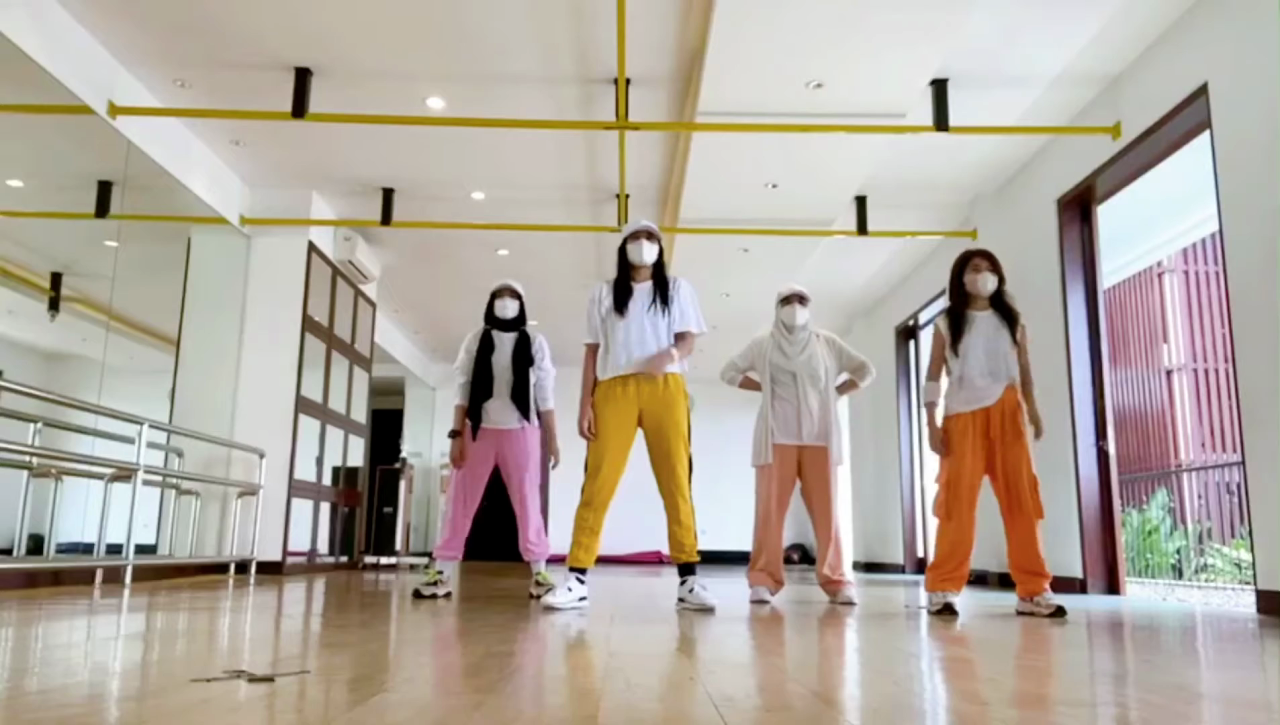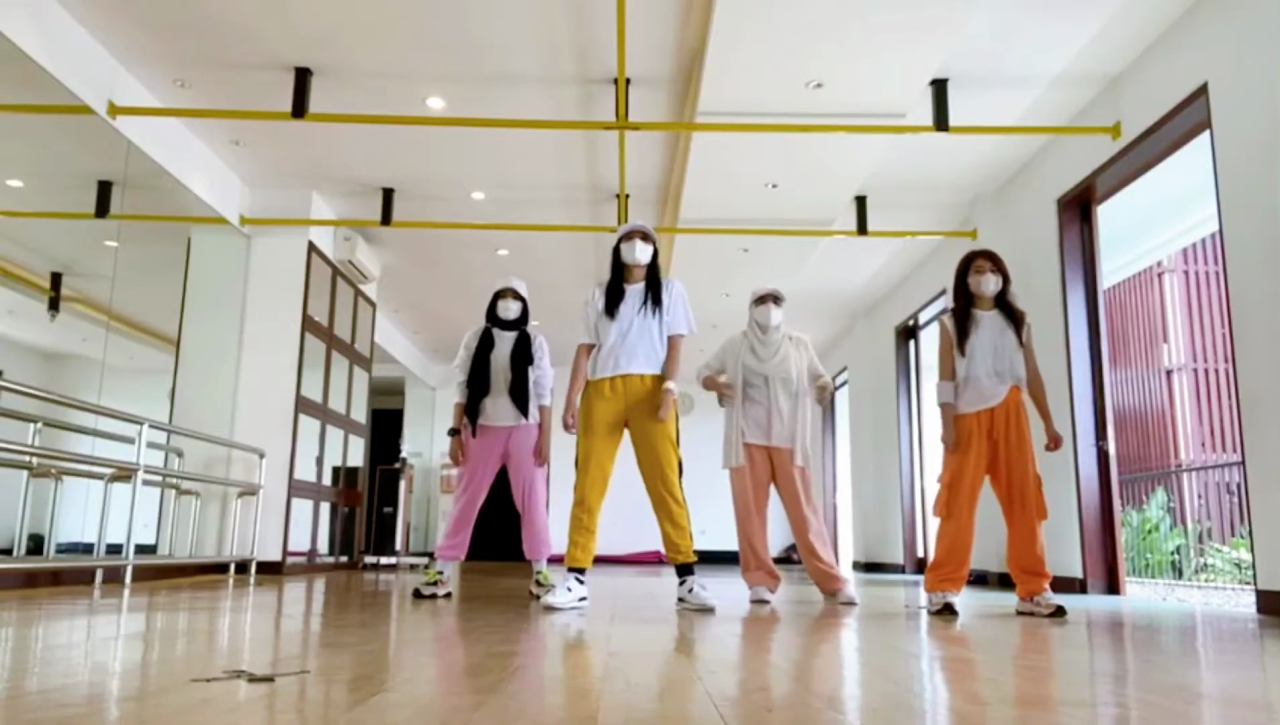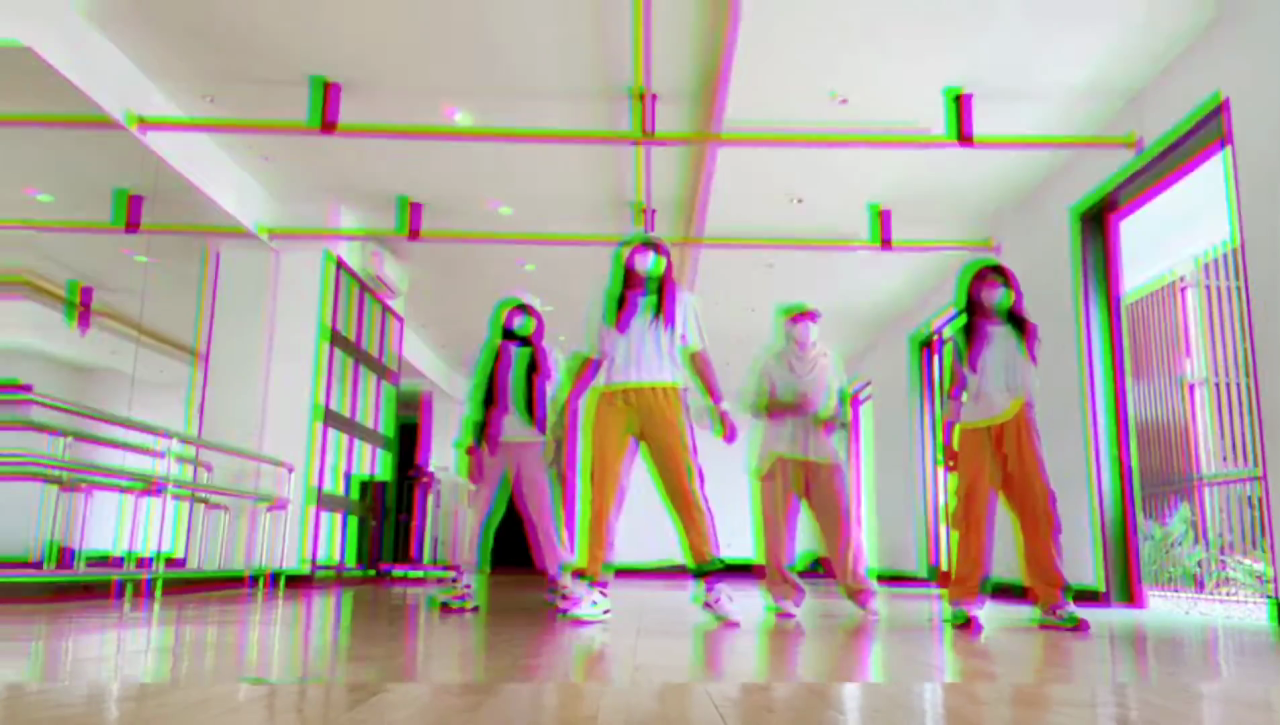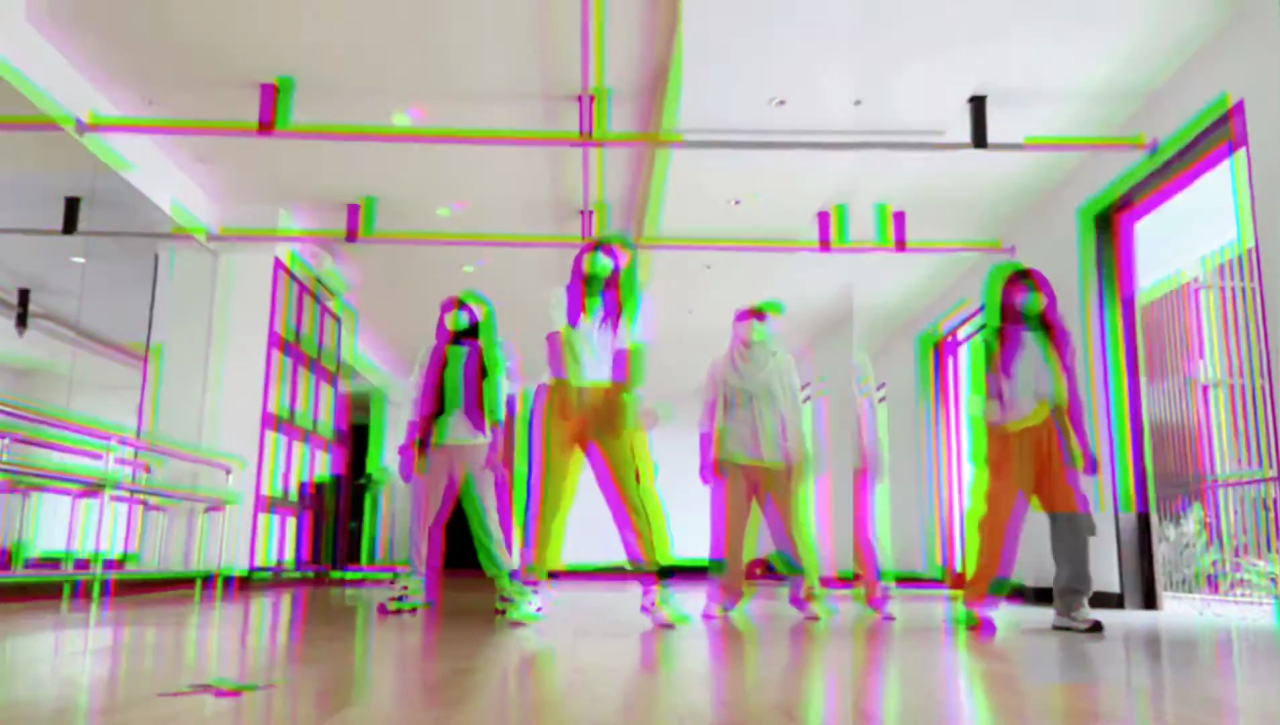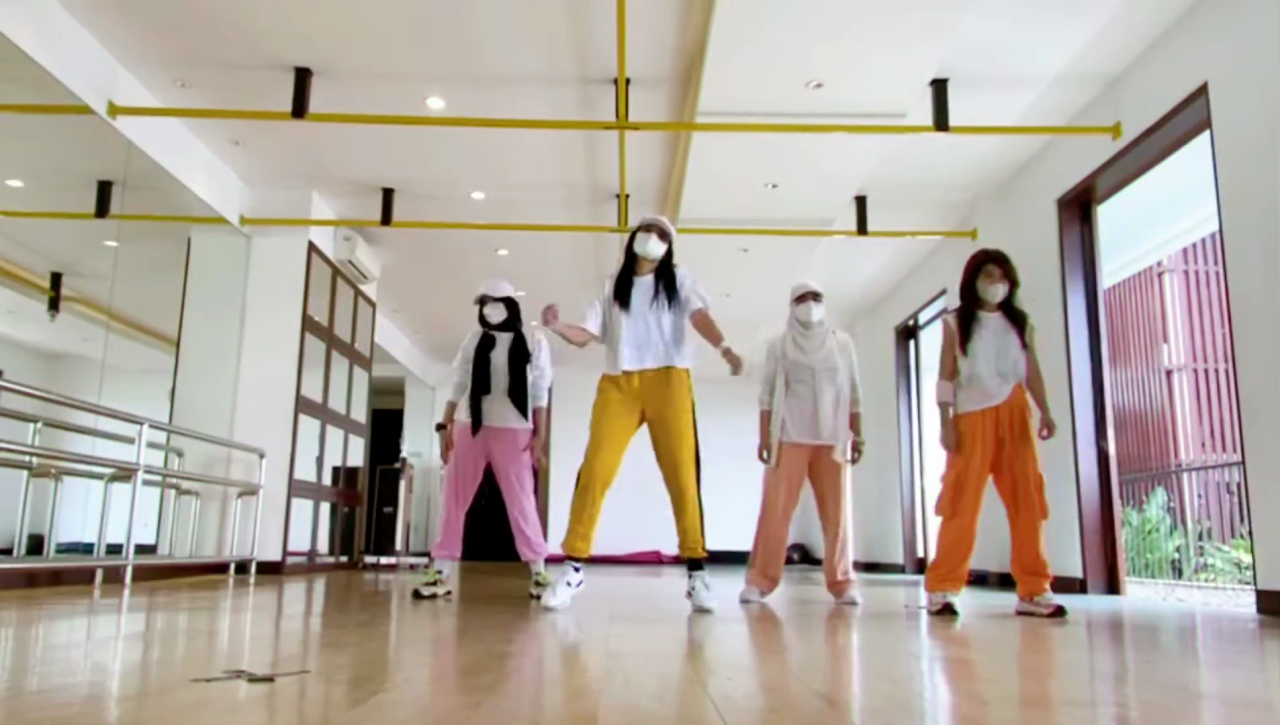
dt=1s
person 1, frame 1
left shoulder: (677, 289)
right shoulder: (605, 293)
left elbow: (687, 340)
right elbow: (592, 351)
left wrist: (665, 356)
right wrist: (585, 403)
left hip: (665, 389)
right hip: (614, 392)
left knee: (676, 482)
right knee: (598, 482)
left ankle: (688, 580)
right ankle: (577, 579)
person 1, frame 2
left shoulder: (670, 290)
right shoulder: (600, 295)
left elbow: (675, 343)
right elbow: (586, 349)
left wrist: (669, 388)
right wrist: (571, 399)
left hip: (651, 390)
right hip: (602, 392)
left knee: (666, 481)
right knee: (589, 483)
left ankle: (687, 579)
right ankle: (576, 579)
person 1, frame 3
left shoulder: (680, 302)
right shoulder: (612, 304)
left elbow: (698, 356)
right elbow: (592, 360)
left wrist: (721, 407)
left hip: (663, 399)
right hip: (613, 402)
left knee: (686, 489)
right knee: (604, 494)
left ankle: (713, 586)
right ankle: (598, 592)
person 1, frame 4
left shoulder: (627, 302)
right shoulder: (562, 297)
left elbow: (631, 353)
right elbow: (558, 341)
left wrist: (630, 400)
right wrist: (573, 387)
left hip: (611, 400)
right hip: (564, 397)
left knee: (630, 492)
right knee: (552, 492)
left ankle: (655, 591)
right ankle: (536, 586)
person 1, frame 5
left shoulder: (678, 279)
right shoulder: (611, 287)
left elbow: (699, 315)
right elbow: (585, 335)
left wrist: (724, 346)
right wrist: (555, 325)
left hip: (668, 384)
right hip: (618, 386)
left knee: (683, 477)
right knee: (594, 471)
left ankle: (696, 575)
right ankle: (573, 568)
person 2, frame 1
left shoulder: (1012, 321)
right shoulder: (947, 323)
left elbow: (1026, 374)
right elbow: (933, 377)
left wrist: (1032, 408)
right wrist: (932, 422)
left hip: (1007, 414)
right hip: (963, 416)
left knee: (1022, 498)
right knee: (958, 500)
left ankle: (1033, 590)
right ankle: (943, 588)
person 2, frame 2
left shoulder: (1017, 322)
right shoulder: (952, 323)
left elbow: (1031, 375)
right elbow: (946, 378)
left wrist: (1048, 422)
right wrist: (948, 422)
left hip: (1011, 414)
right hip: (968, 416)
left knee: (1024, 499)
right knee: (959, 501)
left ankle: (1033, 590)
right ankle: (942, 588)
person 2, frame 3
left shoulder: (1027, 334)
right shoulder: (965, 337)
left elbow: (1032, 388)
right elbow: (954, 392)
left wrist: (1034, 437)
right wrist: (947, 440)
left hip: (1019, 428)
right hip: (977, 431)
left knee: (1038, 511)
right knee: (974, 514)
left ankle: (1053, 601)
right ankle: (965, 601)
person 2, frame 4
left shoulder: (1059, 340)
right shoulder: (997, 340)
left elbow: (1071, 395)
right elbow: (990, 394)
left wrist: (1084, 445)
right wrist: (991, 439)
left hip: (1053, 435)
right hip: (1012, 436)
left knee: (1072, 518)
right knee: (998, 517)
left ankle: (1070, 605)
right ankle: (977, 602)
person 2, frame 5
left shoulder: (1020, 323)
right shoulder: (956, 322)
left elbow: (1032, 373)
right elbow: (946, 377)
left wrist: (1045, 411)
right wrist: (946, 423)
left hip: (1014, 415)
right hip: (972, 416)
left knee: (1027, 500)
right knee: (963, 501)
left ankle: (1032, 590)
right ankle: (942, 588)
person 3, frame 1
left shoulder: (535, 342)
right shoulder: (476, 340)
left elbow: (544, 393)
right elbow: (463, 389)
left wrist: (552, 437)
right wrist: (456, 434)
left hip: (521, 430)
right hip: (479, 429)
left knee: (527, 501)
right knee: (460, 499)
left ankle: (538, 572)
right ankle: (442, 572)
person 3, frame 2
left shoulder: (535, 342)
right shoulder: (476, 338)
left elbow: (543, 392)
right elbow: (463, 387)
left wrist: (545, 434)
right wrist: (455, 431)
left hip: (524, 428)
right hip: (482, 428)
left knee: (532, 500)
right knee: (467, 498)
left ankle: (540, 572)
right ankle: (442, 572)
person 3, frame 3
left shoulder: (546, 356)
right shoulder: (491, 353)
right elbow: (478, 403)
right wrist: (472, 447)
left hip: (535, 444)
right hip: (497, 444)
left knee: (546, 514)
right knee: (482, 514)
left ankle: (563, 585)
right ankle: (467, 585)
person 3, frame 4
left shoulder: (488, 355)
right shoulder: (434, 355)
left elbow: (498, 405)
right elbow: (420, 404)
left wrist: (498, 448)
right wrist: (410, 448)
left hip: (475, 445)
right hip: (437, 444)
left knee: (484, 516)
right knee: (423, 517)
left ankle: (507, 588)
right ankle: (414, 588)
person 3, frame 5
left shoulder: (534, 341)
right shoulder: (474, 340)
left elbow: (540, 393)
right elbow: (458, 385)
left wrist: (540, 435)
right wrist: (445, 425)
left hip: (513, 430)
right hip: (470, 428)
left knee: (521, 501)
right knee: (455, 498)
left ankle: (538, 571)
right ankle: (441, 572)
person 4, frame 1
left shoulder: (826, 343)
right shoulder: (763, 345)
left elbow: (865, 370)
right elbow: (729, 372)
left wrist: (837, 393)
right wrist: (762, 387)
left hip: (818, 437)
right hip: (777, 437)
left knee: (825, 509)
right knee: (770, 508)
left ankle: (835, 581)
right ankle: (763, 580)
person 4, frame 2
left shoulder: (798, 344)
right shoulder: (736, 344)
left elbow: (818, 377)
right elbow: (705, 372)
left wrist: (824, 387)
right wrist: (717, 386)
left hip: (789, 440)
right hip: (747, 438)
left knee: (803, 509)
right knee: (750, 510)
left ankle: (832, 581)
right ankle: (760, 580)
person 4, frame 3
left shoulder: (830, 362)
right shoulder: (773, 362)
left elbow: (844, 405)
right elbow: (757, 406)
left wrist: (834, 417)
right wrist: (788, 405)
left hip: (824, 454)
right hip: (782, 454)
left knee: (841, 521)
right knee: (778, 524)
left ankle: (861, 592)
right ankle: (784, 593)
person 4, frame 4
left shoulder: (784, 363)
right shoulder: (722, 367)
left elbow: (795, 412)
right elbow: (709, 415)
left wrist: (801, 455)
right wrist: (707, 456)
left hip: (775, 458)
right hip: (733, 457)
left knee: (790, 527)
right knee: (728, 528)
left ankle: (807, 595)
right ankle: (722, 596)
person 4, frame 5
left shoulder: (842, 343)
right shoulder: (779, 346)
left elbow: (853, 393)
right elbow: (767, 393)
left wrist: (857, 434)
right wrist: (764, 435)
left hip: (831, 439)
right hip: (789, 437)
left knee: (835, 511)
right knee: (776, 508)
left ankle: (841, 582)
right ankle: (760, 579)
